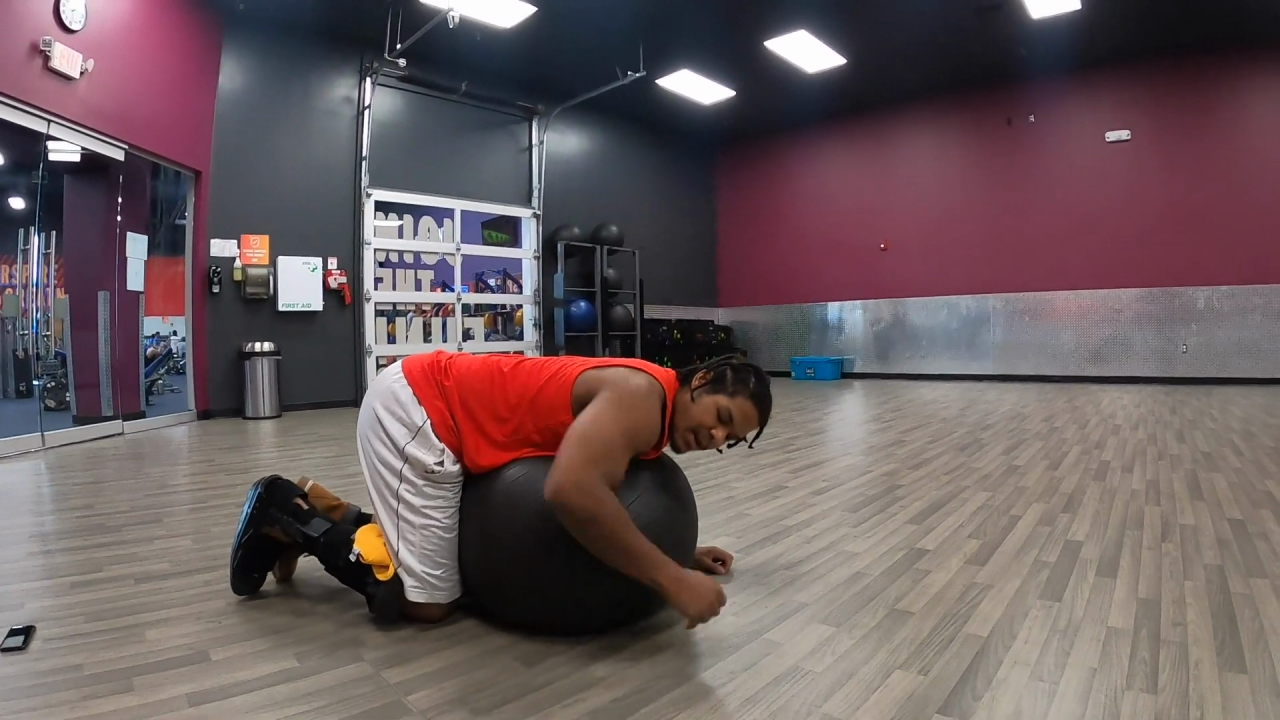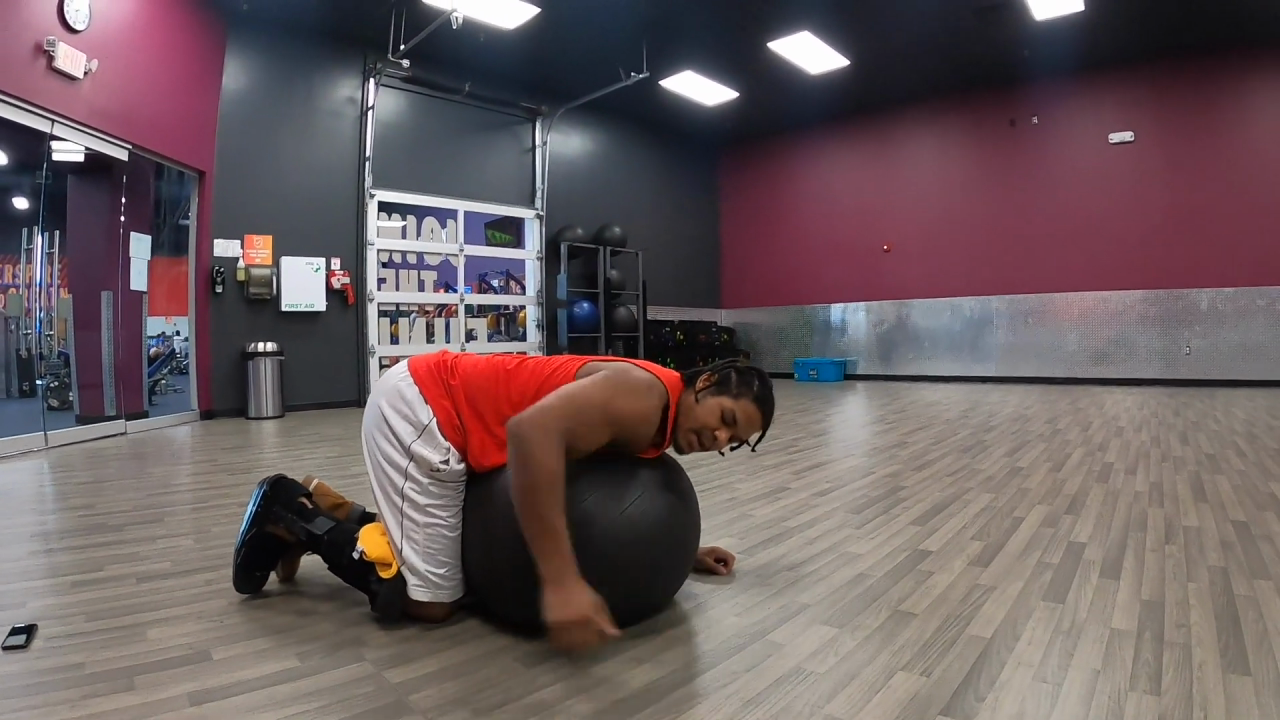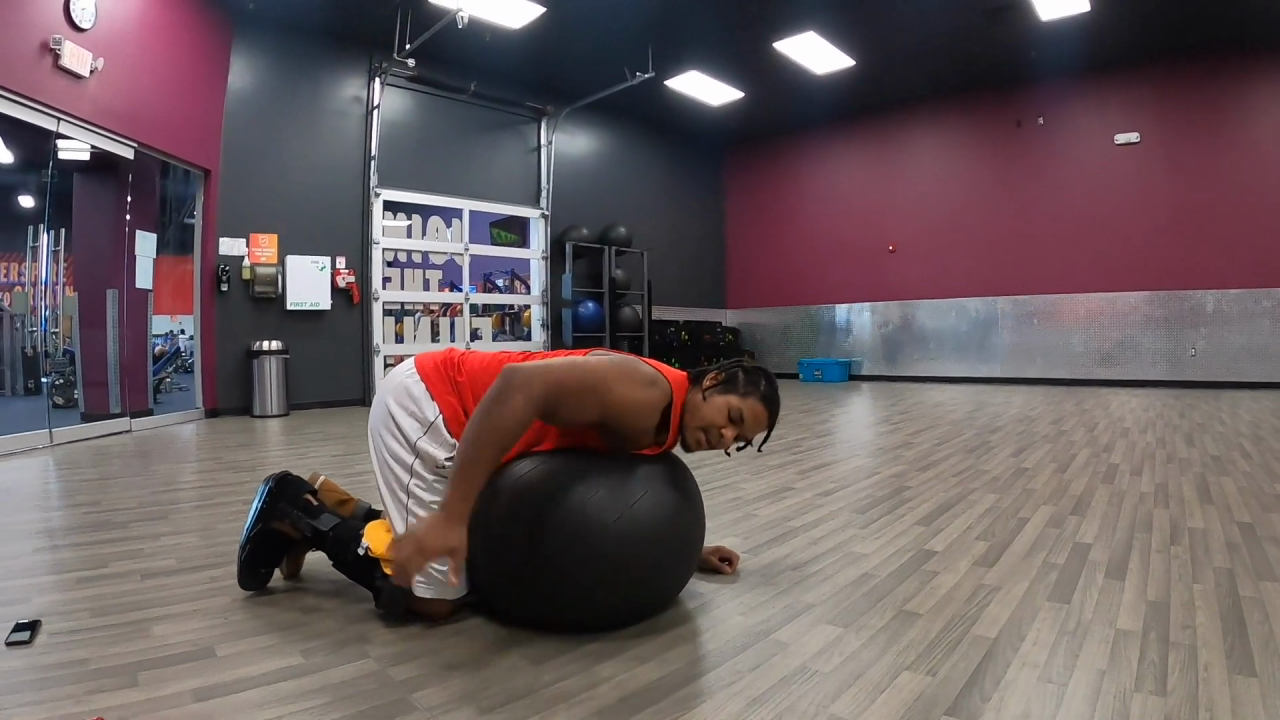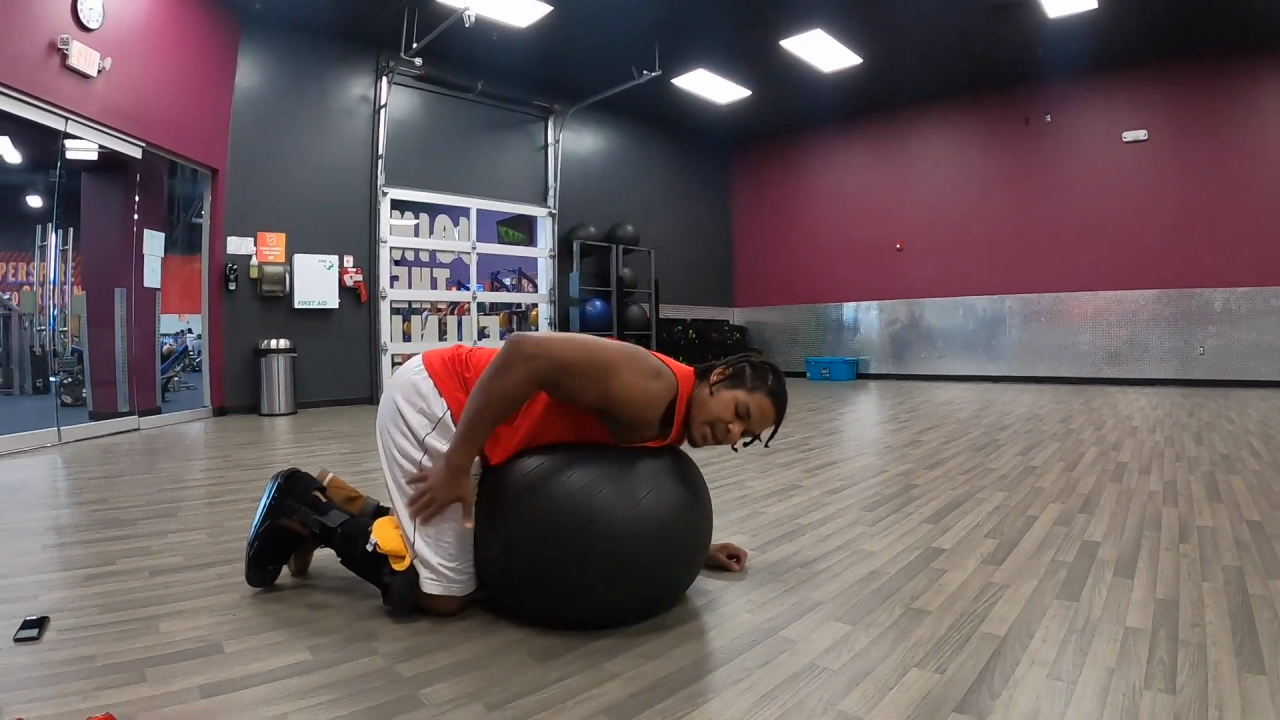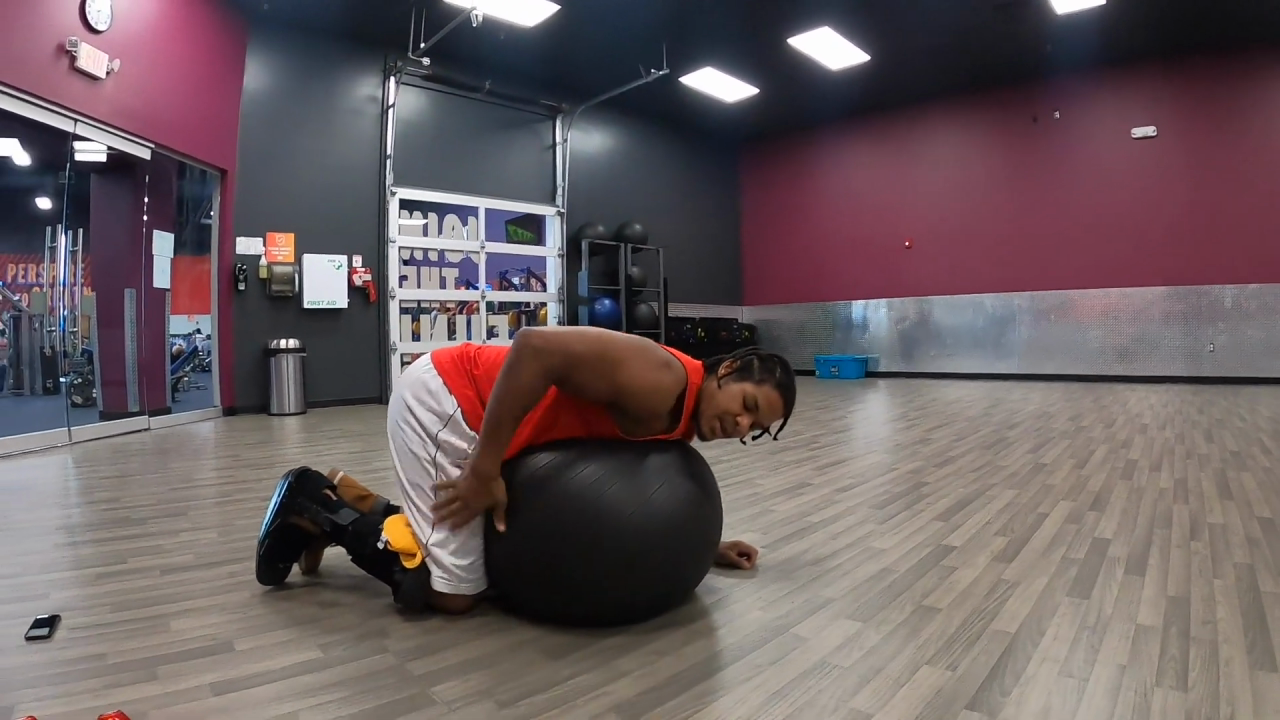
dt=0.1s
person 1, frame 1
left shoulder: (646, 411)
right shoulder: (640, 398)
left elbow: (614, 503)
right elbow: (570, 494)
left wrist: (679, 555)
right wrist: (672, 580)
left hip: (427, 402)
right hip: (413, 407)
left knee: (464, 559)
right knee: (427, 600)
left ankle: (325, 510)
right ankle: (287, 515)
person 1, frame 2
left shoulder: (655, 426)
right shoulder: (642, 397)
right elbow: (533, 432)
right wrist: (562, 582)
left hip: (434, 404)
right hip: (418, 403)
left knee: (449, 566)
right knee: (432, 598)
left ankle: (328, 509)
right ankle: (291, 513)
person 1, frame 3
left shoulder: (661, 423)
right shoulder: (644, 392)
right elbow: (520, 384)
right wrist: (453, 514)
left hip: (442, 404)
right hip: (424, 401)
left knee: (466, 555)
right knee: (435, 596)
left ankle: (333, 504)
right ankle: (298, 510)
person 1, frame 4
left shoulder: (663, 424)
right shoulder: (650, 388)
right elbow: (528, 350)
right wrist: (457, 463)
left hip: (452, 404)
right hip: (432, 396)
left knee: (469, 545)
right knee: (441, 593)
left ankle: (339, 501)
right ankle: (304, 507)
person 1, frame 5
left shoulder: (674, 419)
right shoulder: (659, 381)
right elbow: (537, 347)
right wrist: (484, 469)
left hip: (462, 402)
right hip: (443, 393)
left knee: (485, 547)
right knee: (452, 592)
left ankle: (351, 499)
right ankle: (316, 507)
